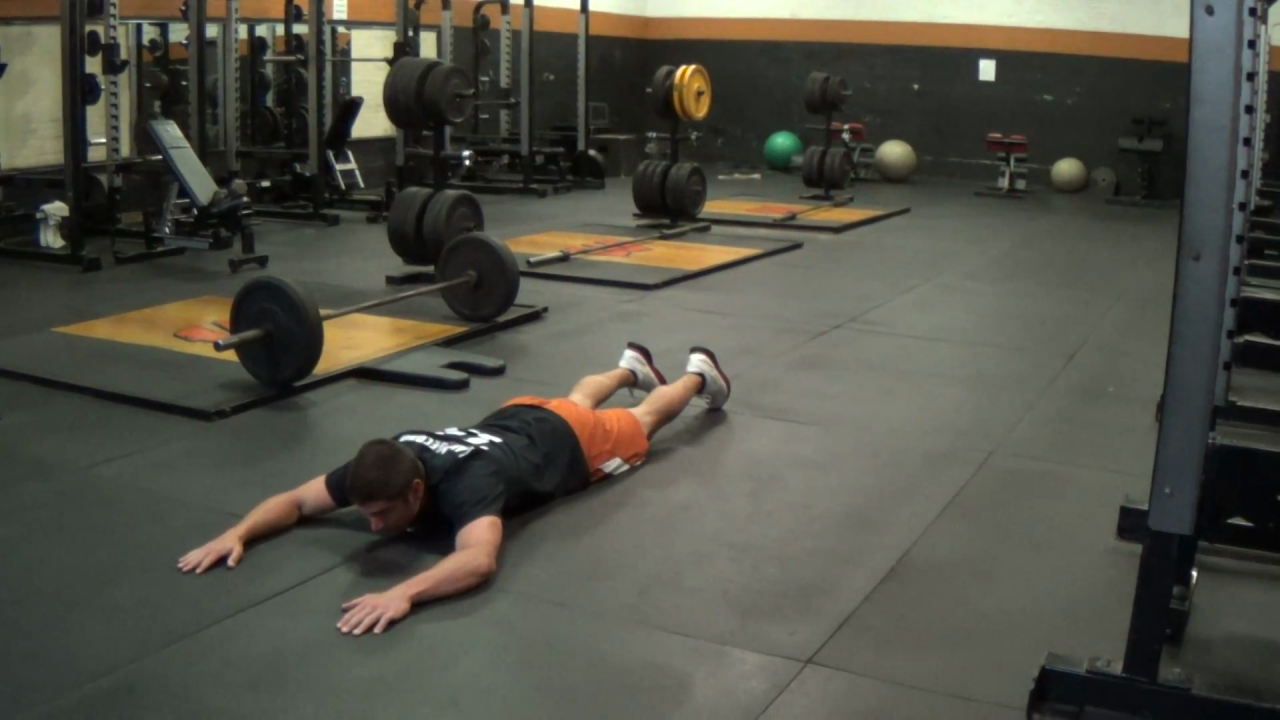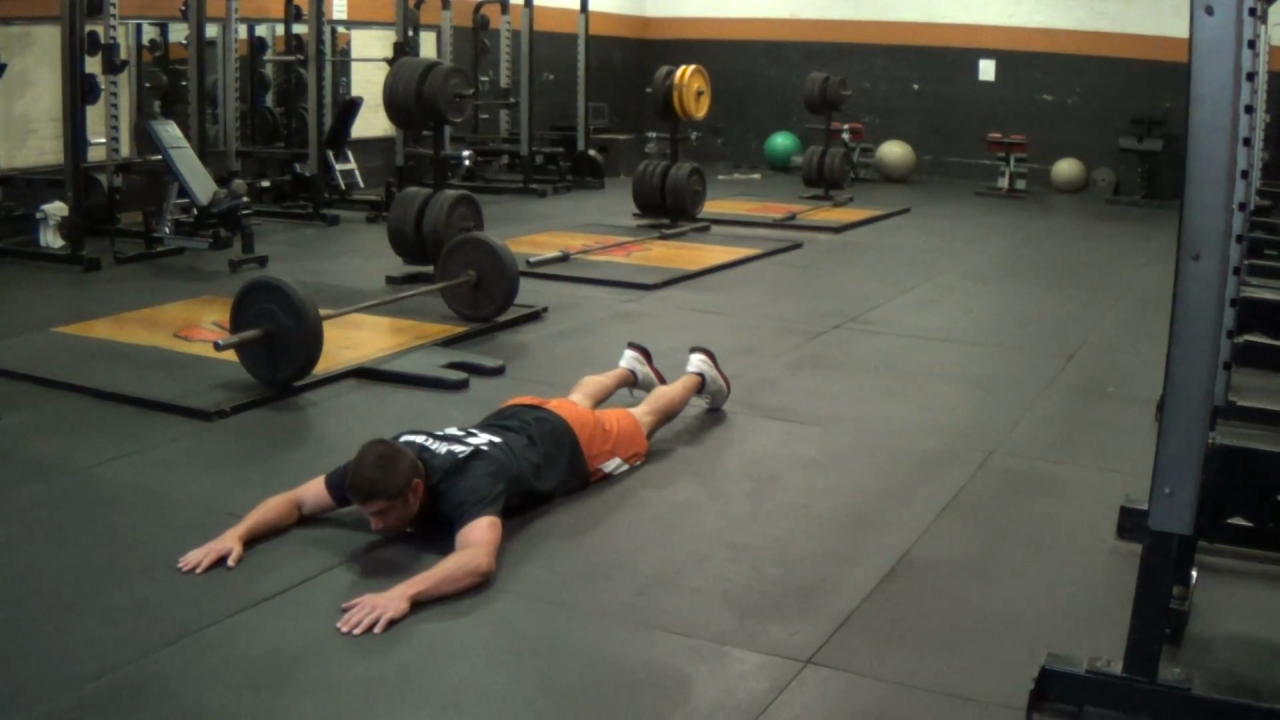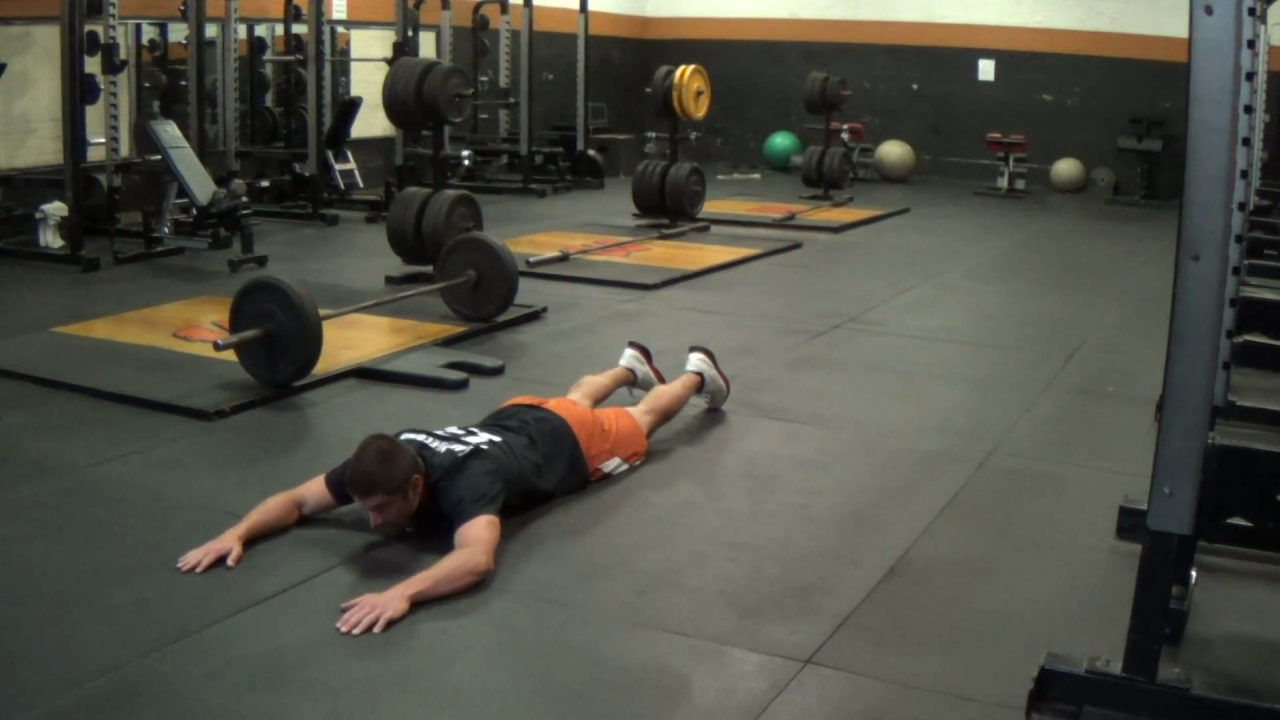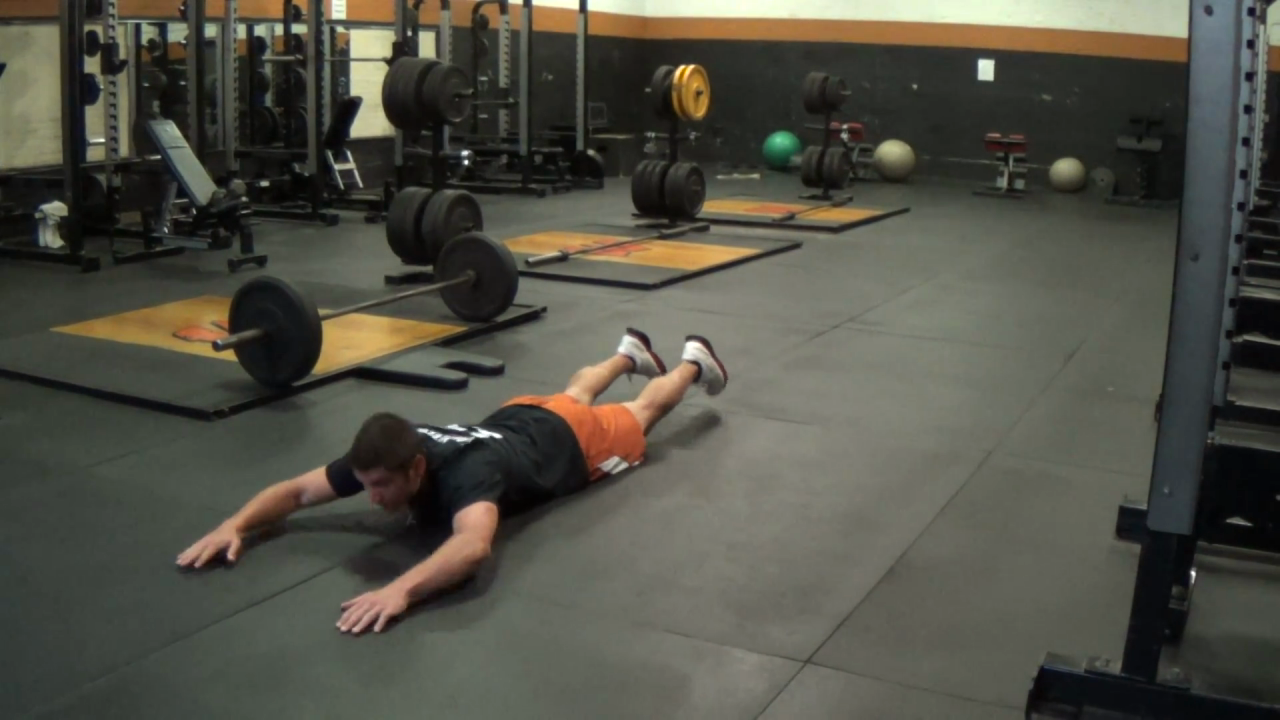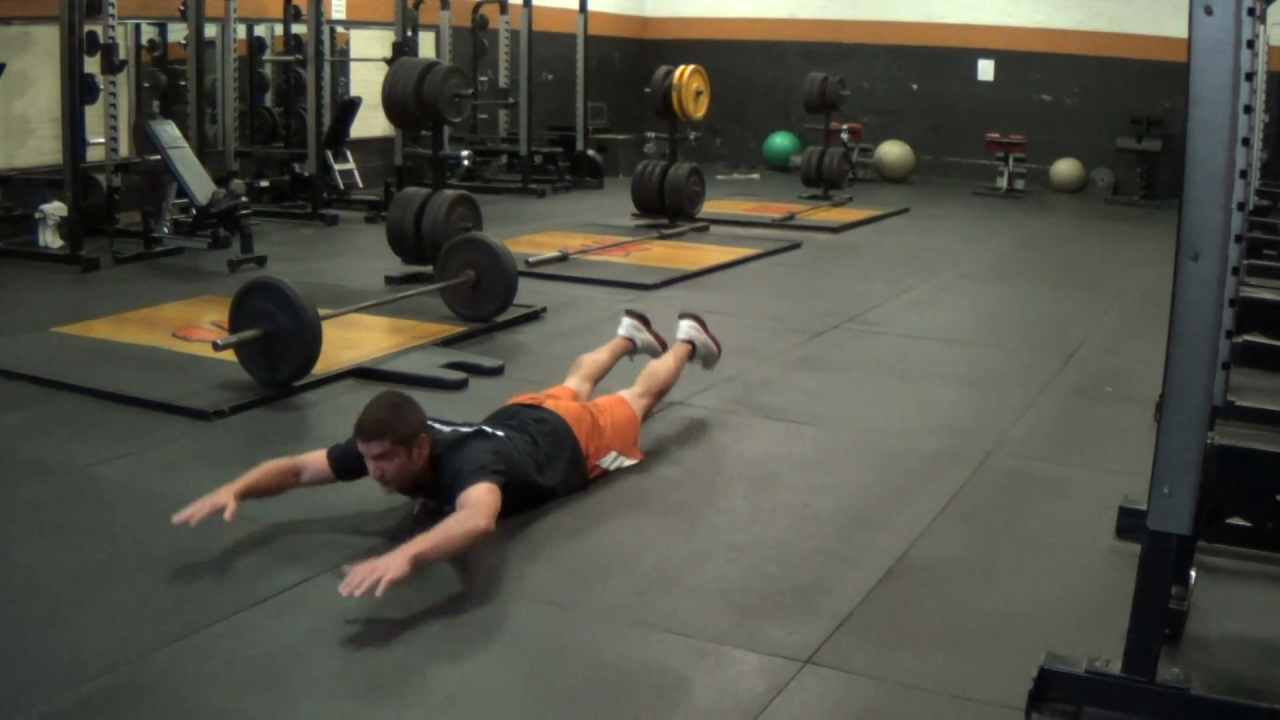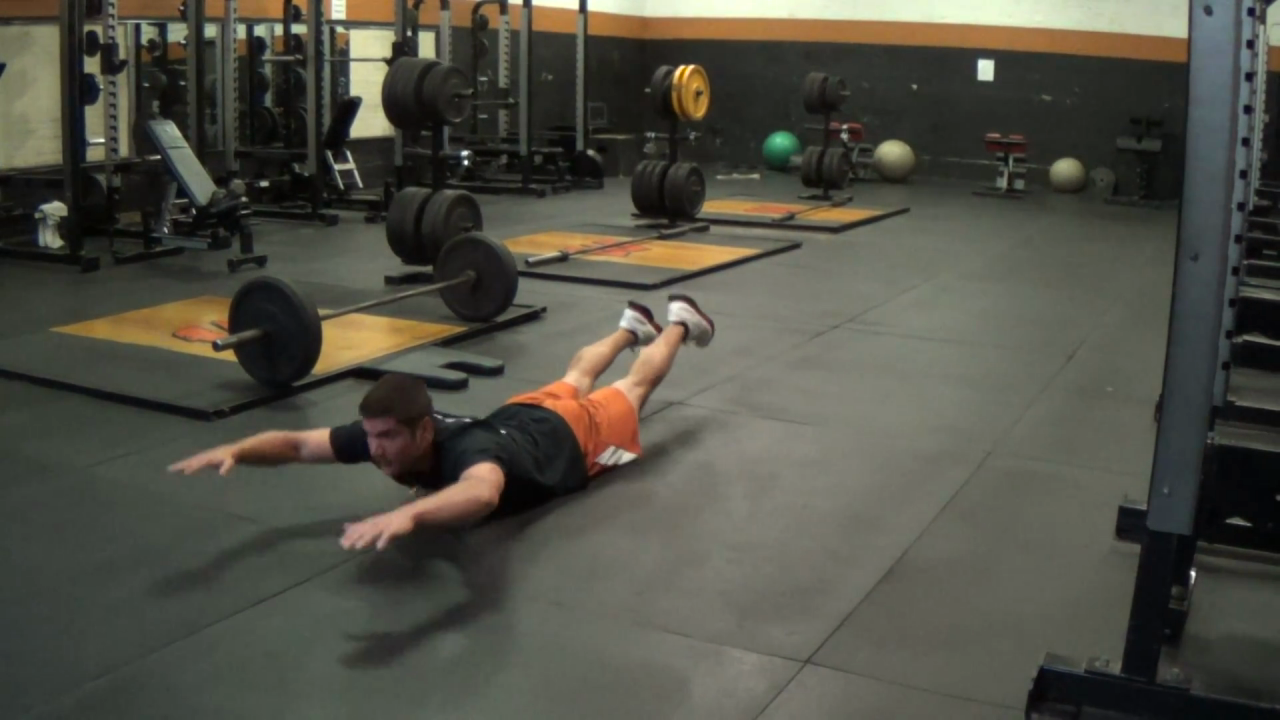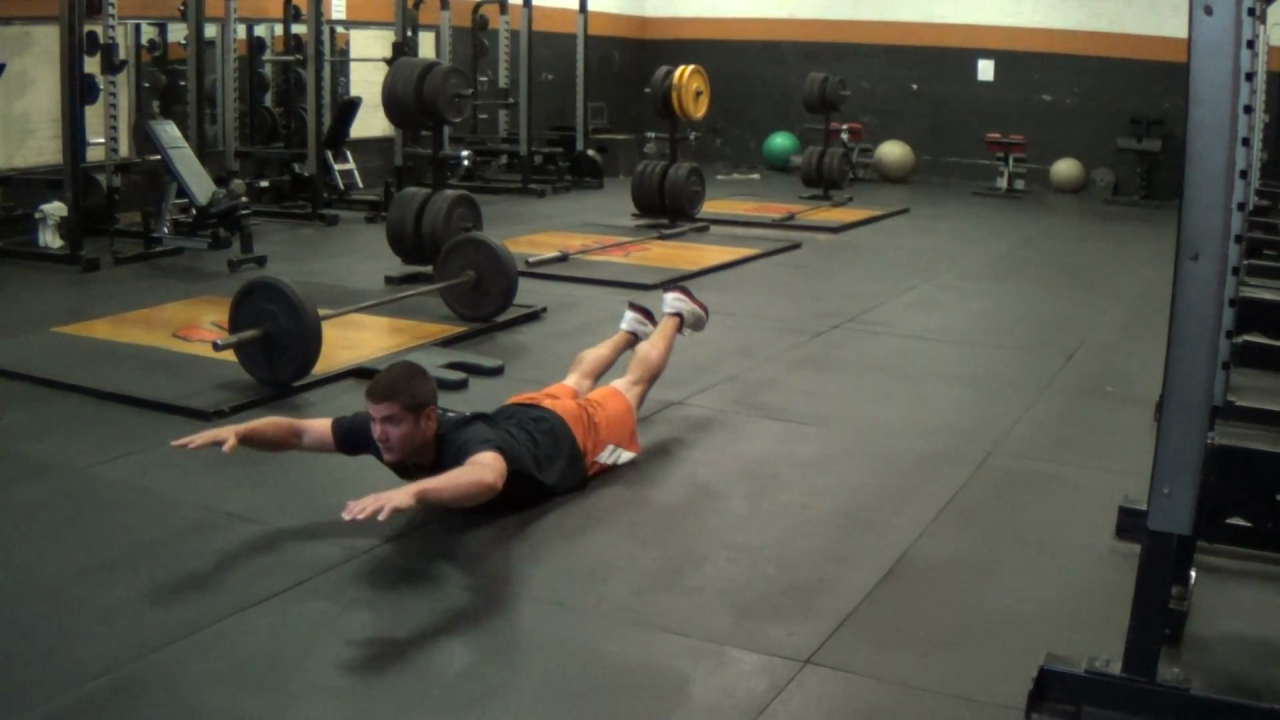
dt=0.1s
person 1, frame 1
left shoulder: (466, 484)
right shoulder: (382, 466)
left elbow: (480, 560)
right elbow: (297, 500)
left wrist: (403, 593)
right wrist: (237, 533)
left hip: (567, 445)
right hip: (513, 420)
left knee: (641, 419)
right knee: (577, 398)
left ankle: (698, 373)
right ankle: (633, 366)
person 1, frame 2
left shoulder: (465, 484)
right shoulder: (383, 463)
left elbow: (479, 560)
right elbow: (296, 500)
left wrist: (402, 593)
right wrist: (236, 533)
left hip: (566, 443)
right hip: (513, 421)
left knee: (640, 420)
right knee: (577, 397)
left ankle: (699, 373)
right ankle: (632, 366)
person 1, frame 3
left shoulder: (464, 484)
right shoulder: (380, 469)
left elbow: (477, 560)
right elbow: (298, 499)
left wrist: (402, 593)
right wrist: (237, 533)
left hip: (565, 444)
right hip: (514, 420)
left knee: (639, 419)
right knee: (576, 398)
left ankle: (697, 373)
right ankle: (631, 365)
person 1, frame 4
left shoulder: (464, 472)
right shoulder: (380, 457)
left elbow: (474, 545)
right elbow: (296, 488)
left wrist: (401, 588)
right wrist: (234, 524)
left hip: (566, 442)
right hip: (515, 419)
left knee: (636, 416)
right knee: (575, 394)
left ankle: (695, 362)
right ankle: (630, 353)
person 1, frame 5
left shoulder: (463, 460)
right shoulder: (378, 450)
left elbow: (477, 521)
right elbow: (296, 467)
left wrist: (403, 555)
right wrist: (235, 487)
left hip: (566, 447)
right hip: (518, 417)
left knee: (628, 406)
right knee: (574, 382)
left ankle: (687, 341)
right ankle: (632, 334)
person 1, frame 6
left shoulder: (465, 449)
right shoulder: (379, 431)
left elbow: (484, 494)
right elbow: (296, 443)
left wrist: (406, 513)
right wrist: (233, 450)
left hip: (570, 439)
right hip: (519, 418)
left knee: (631, 390)
right knee: (575, 379)
left ankle: (680, 323)
right ankle: (631, 327)
person 1, frame 7
left shoulder: (467, 442)
right shoulder: (379, 427)
left elbow: (488, 479)
right elbow: (297, 430)
left wrist: (411, 492)
right wrist: (237, 431)
left hip: (570, 440)
right hip: (518, 416)
left knee: (630, 391)
right knee: (575, 381)
left ankle: (673, 314)
right ankle: (632, 327)
